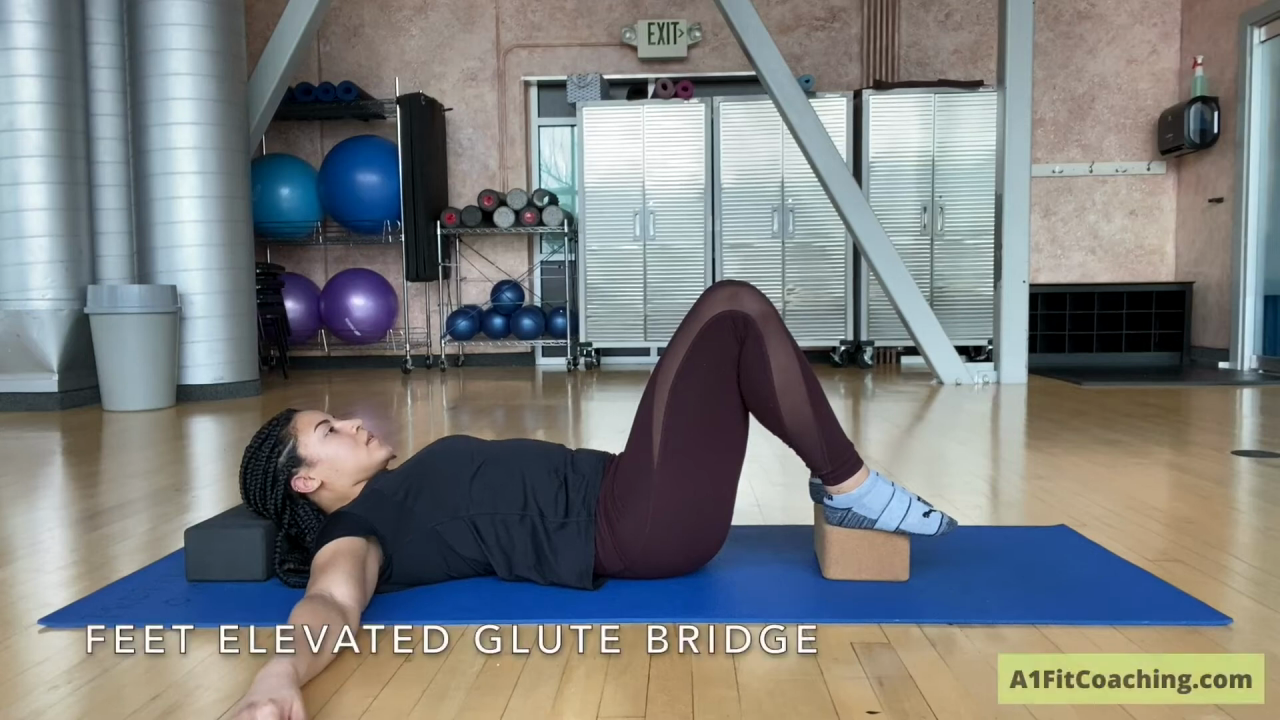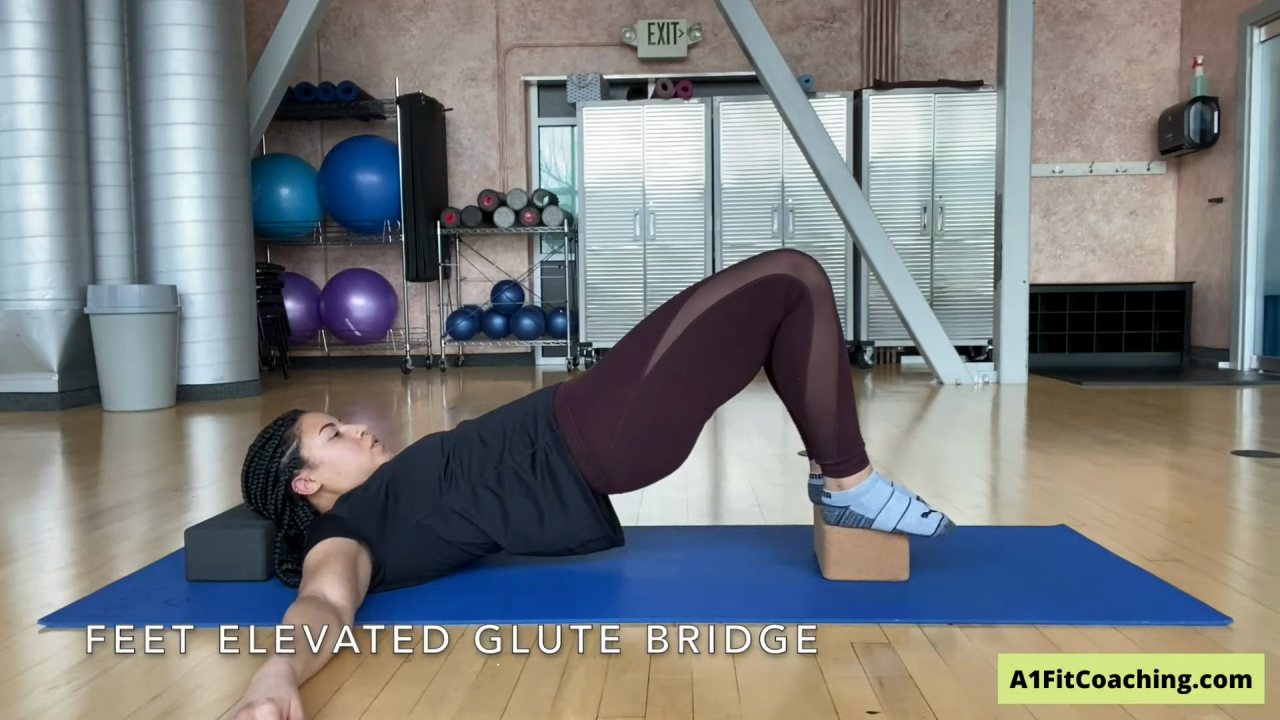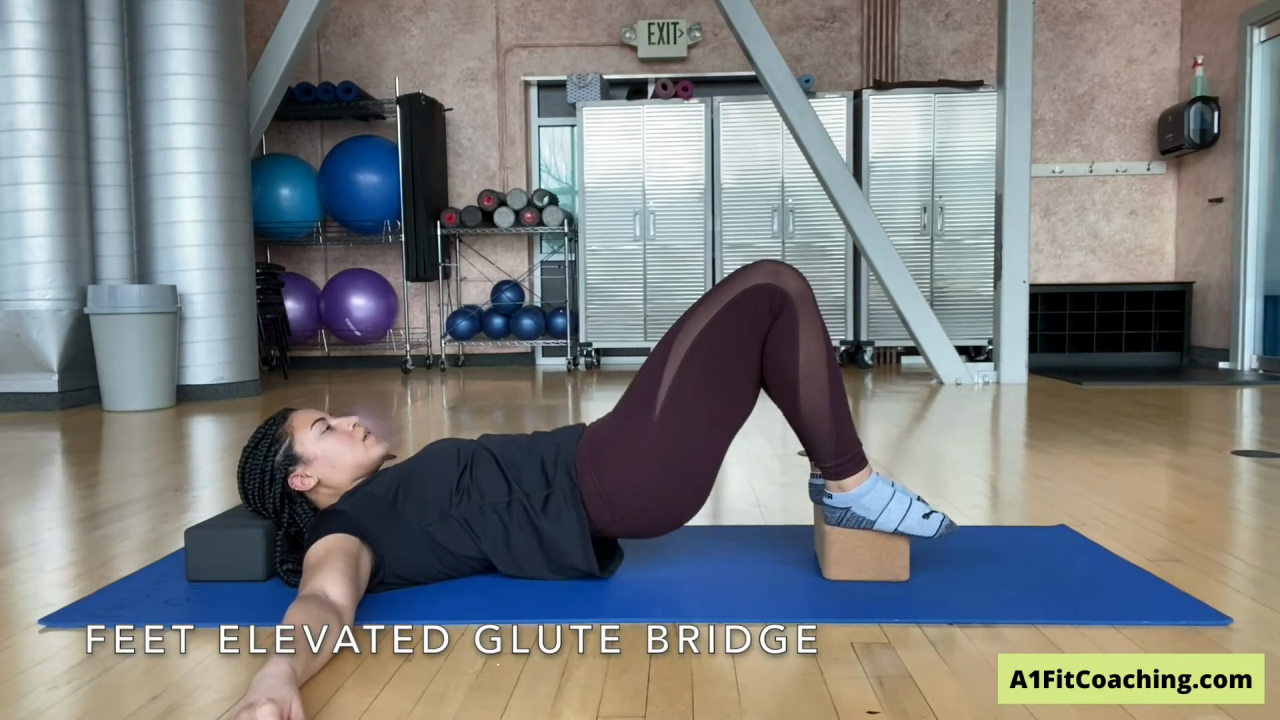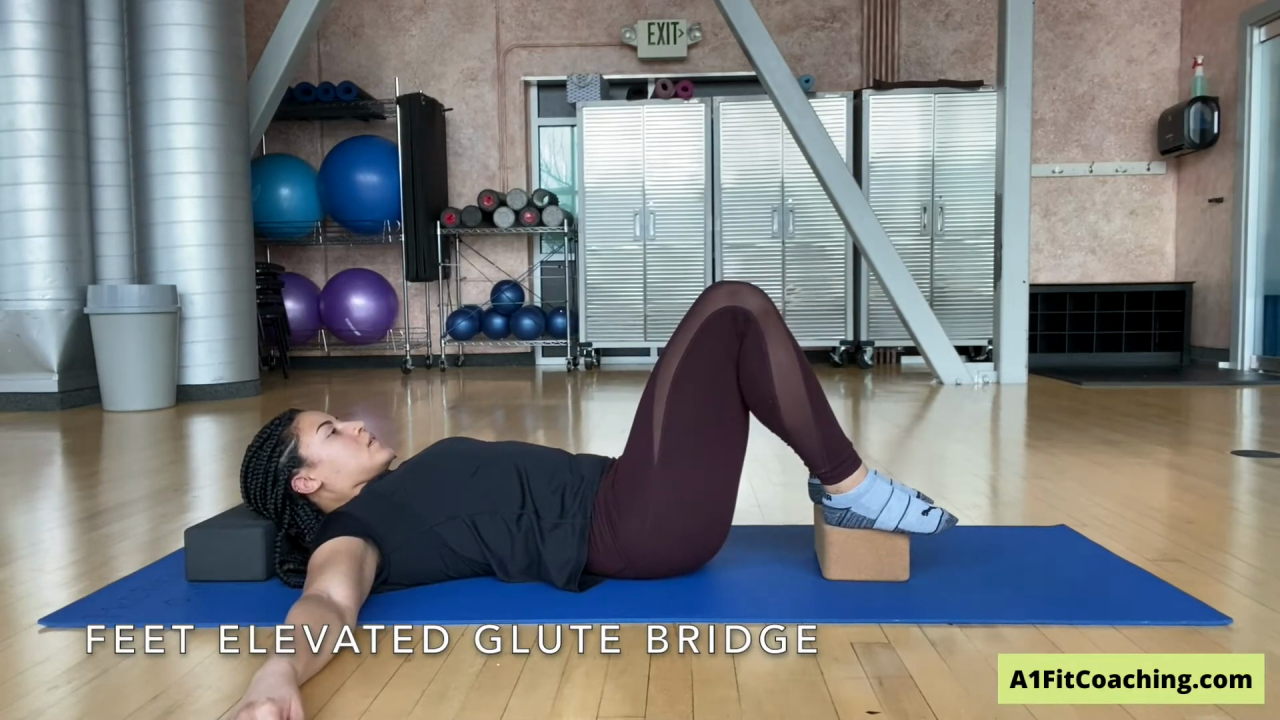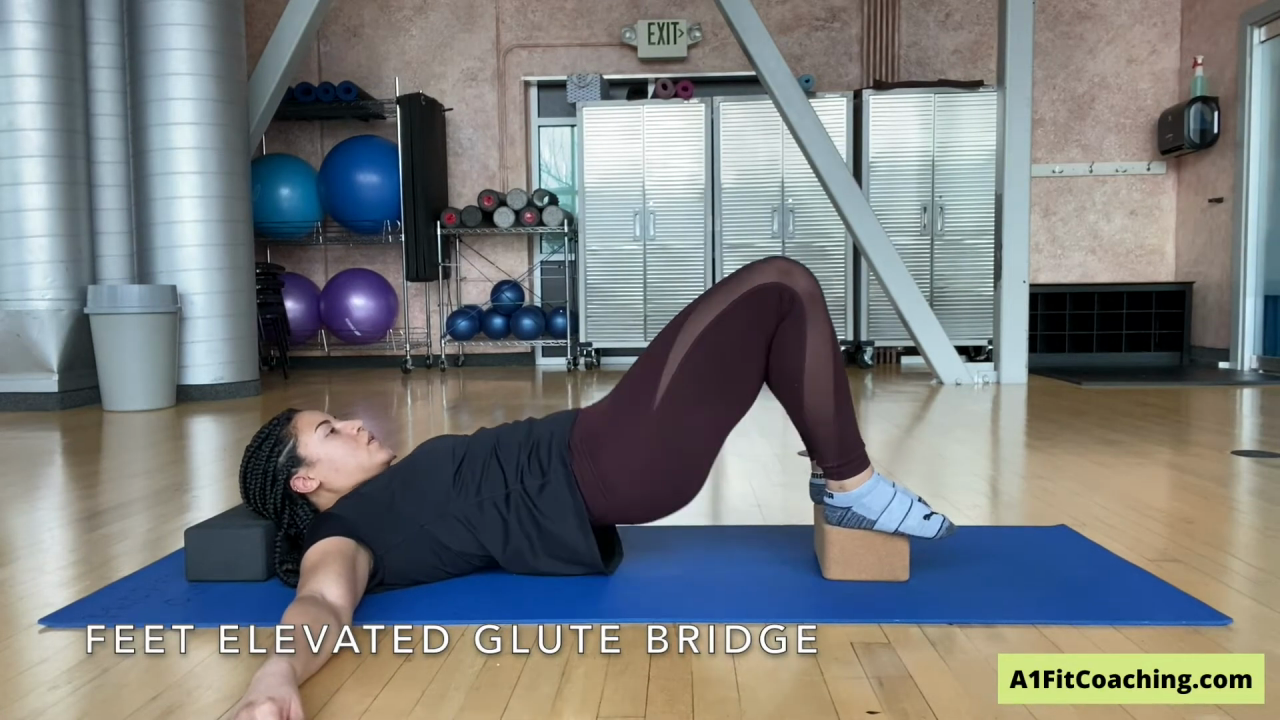
dt=1s
person 1, frame 1
left shoulder: (392, 501)
right shoulder: (353, 535)
right elbow: (333, 604)
left hip: (620, 498)
right hip: (648, 525)
left knee: (733, 316)
right knee: (734, 311)
left ankle: (848, 489)
right ankle: (854, 492)
person 1, frame 2
left shoulder: (375, 508)
right shoulder: (345, 536)
right elbow: (325, 602)
left hip: (590, 436)
right hip: (606, 431)
left knee: (784, 288)
right knee: (791, 280)
left ankle: (841, 481)
right ankle: (850, 486)
person 1, frame 3
left shoulder: (385, 499)
right shoulder: (343, 535)
right elbow: (325, 603)
left hip: (604, 475)
right hip: (629, 478)
left knee: (766, 297)
right knee: (771, 288)
left ankle: (845, 486)
right ankle: (852, 488)
person 1, frame 4
left shoulder: (391, 500)
right shoulder: (351, 536)
right elbow: (328, 603)
left hip: (617, 500)
right hip: (646, 524)
left knee: (735, 316)
right knee: (733, 310)
left ankle: (847, 489)
right ankle: (850, 490)
person 1, frame 5
left shoulder: (378, 505)
right shoulder: (343, 538)
right elbow: (323, 603)
left hip: (604, 461)
right hip: (624, 459)
left knee: (775, 293)
right knee: (783, 286)
left ankle: (845, 485)
right ankle: (852, 489)
